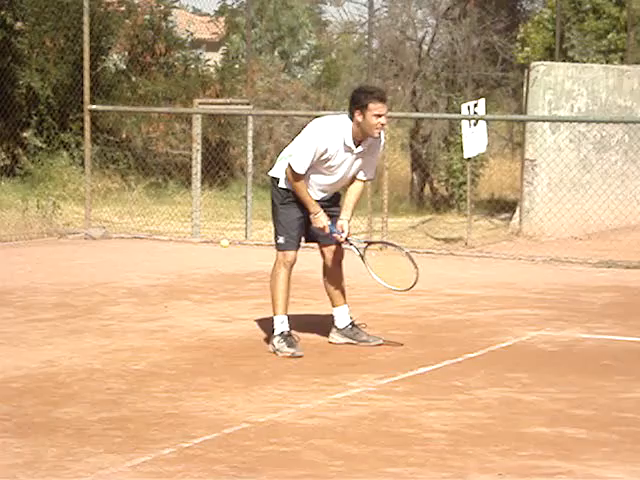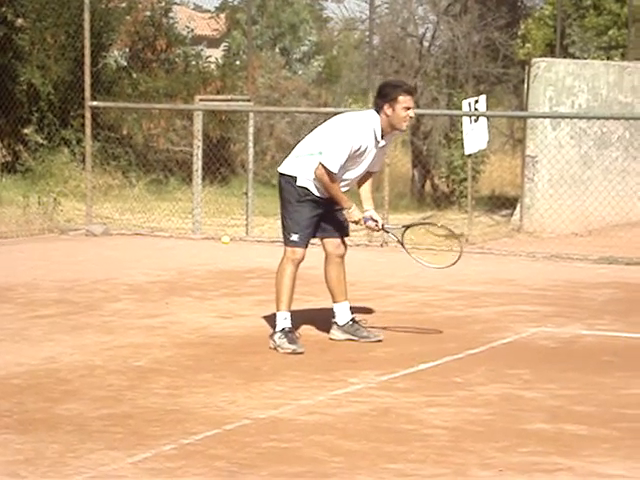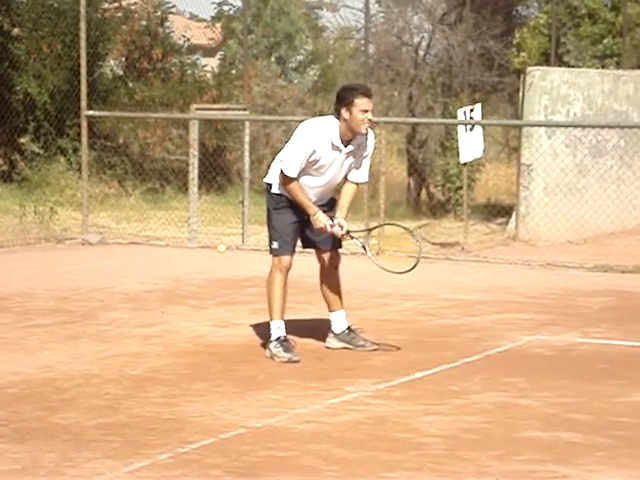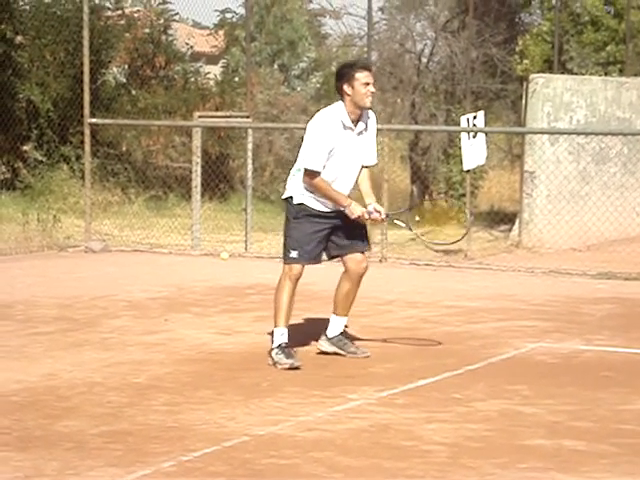
dt=1s
person 1, frame 1
left shoulder: (377, 139)
right shoulder: (324, 132)
left elbow: (359, 178)
right elbow: (294, 176)
left wrist: (345, 217)
right wrist: (315, 212)
left hip: (327, 193)
right hip: (290, 187)
left knee: (334, 254)
right knee: (287, 256)
left ankle: (342, 325)
right ankle: (280, 332)
person 1, frame 2
left shoulder: (385, 133)
right shoulder: (355, 129)
left elbow: (366, 171)
right elbow: (322, 172)
left wrist: (368, 207)
right wrist: (348, 207)
left hip: (328, 188)
right hip: (300, 181)
left knee: (337, 250)
right knee: (294, 252)
left ankle: (343, 321)
right ankle: (282, 329)
person 1, frame 3
left shoulder: (366, 140)
right shoulder: (312, 133)
left elbow: (352, 180)
right elbow: (286, 179)
left wrist: (340, 216)
right wrist: (314, 213)
left hip: (321, 197)
right hip: (284, 193)
left knee: (331, 260)
right knee: (282, 261)
left ankle: (339, 330)
right ankle: (277, 338)
person 1, frame 4
left shoulder: (369, 121)
right shoulder: (323, 123)
left elbow: (364, 166)
right elbow: (311, 176)
left wrist: (369, 201)
right wrist: (348, 203)
left hip: (341, 209)
right hip: (306, 204)
left knee: (358, 263)
right knee: (293, 270)
left ankle: (333, 335)
right ankle: (280, 345)
